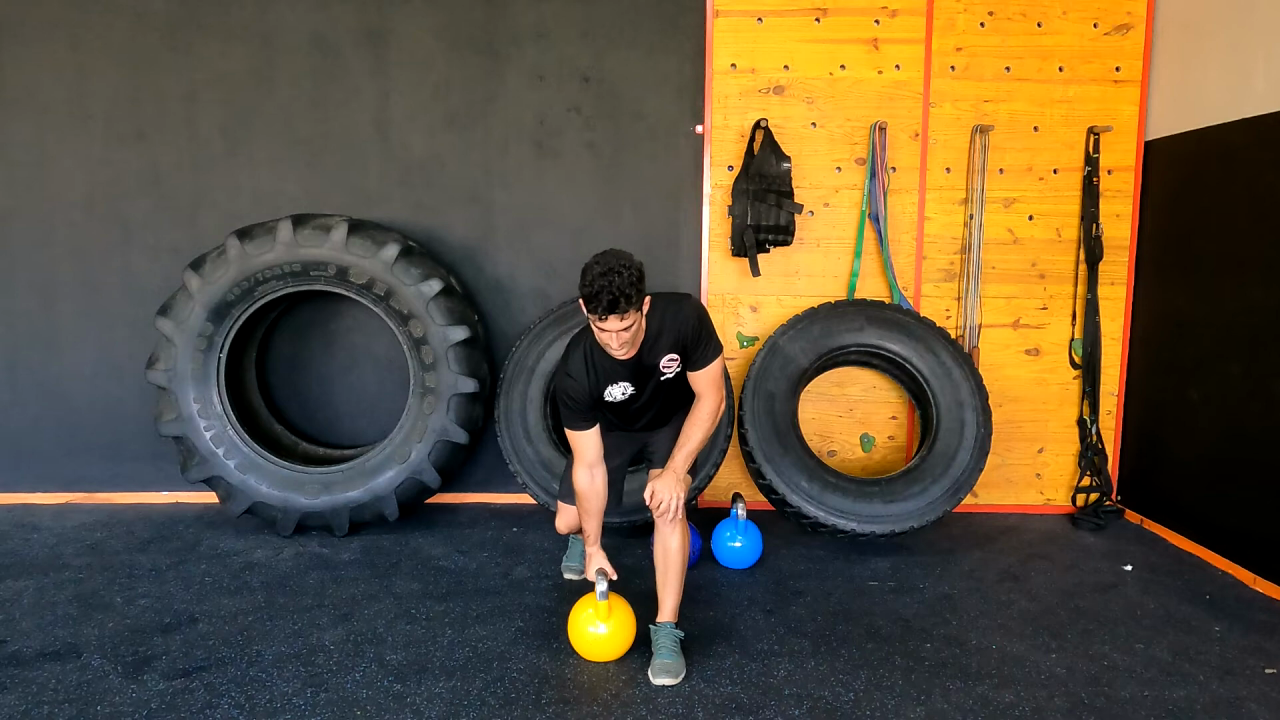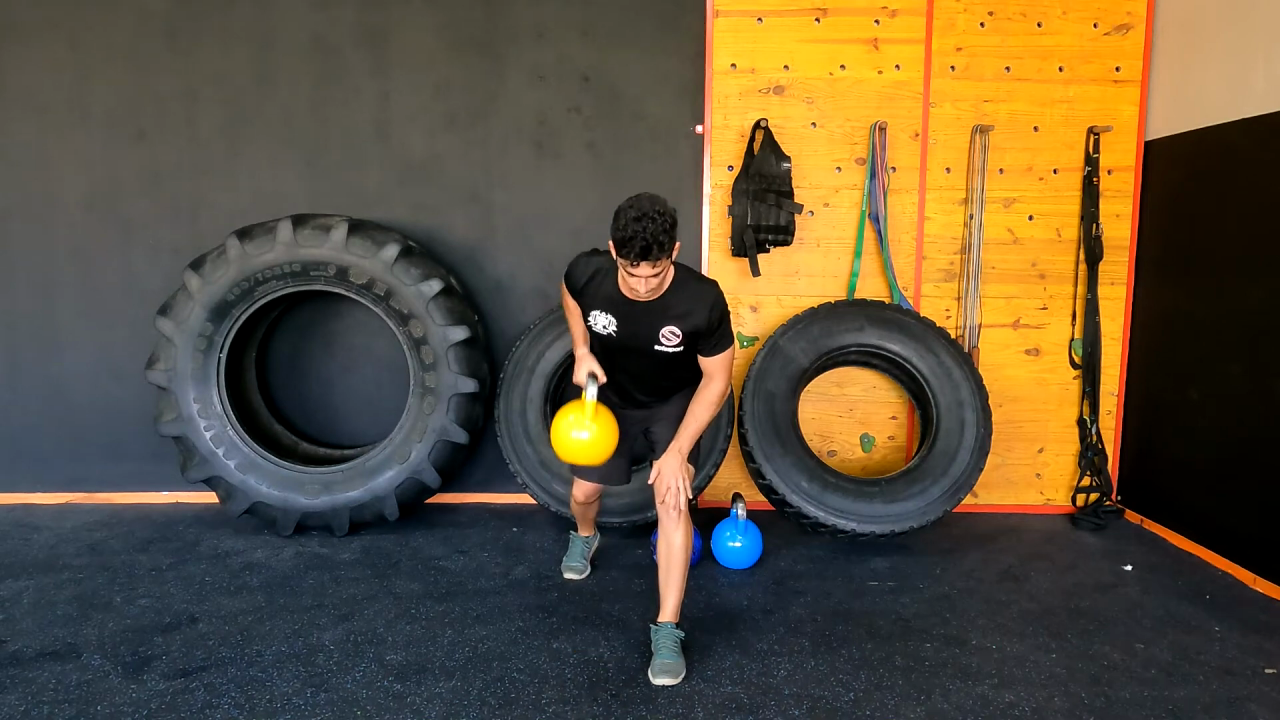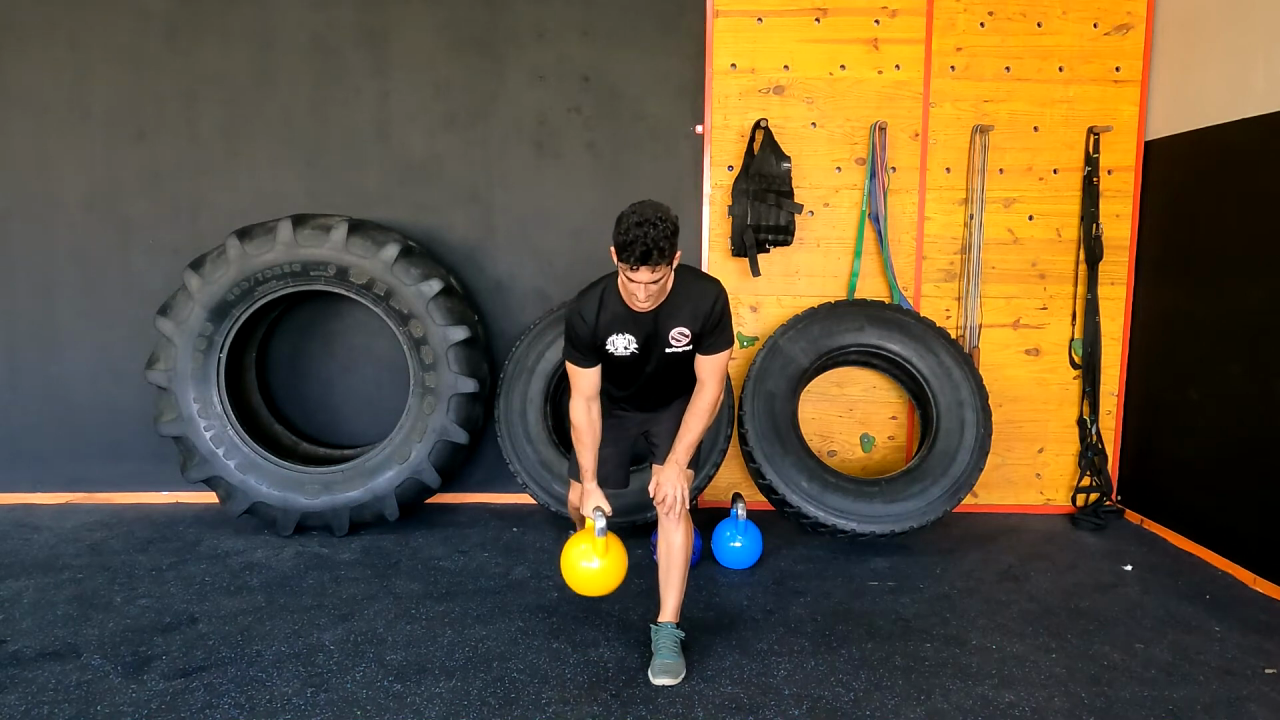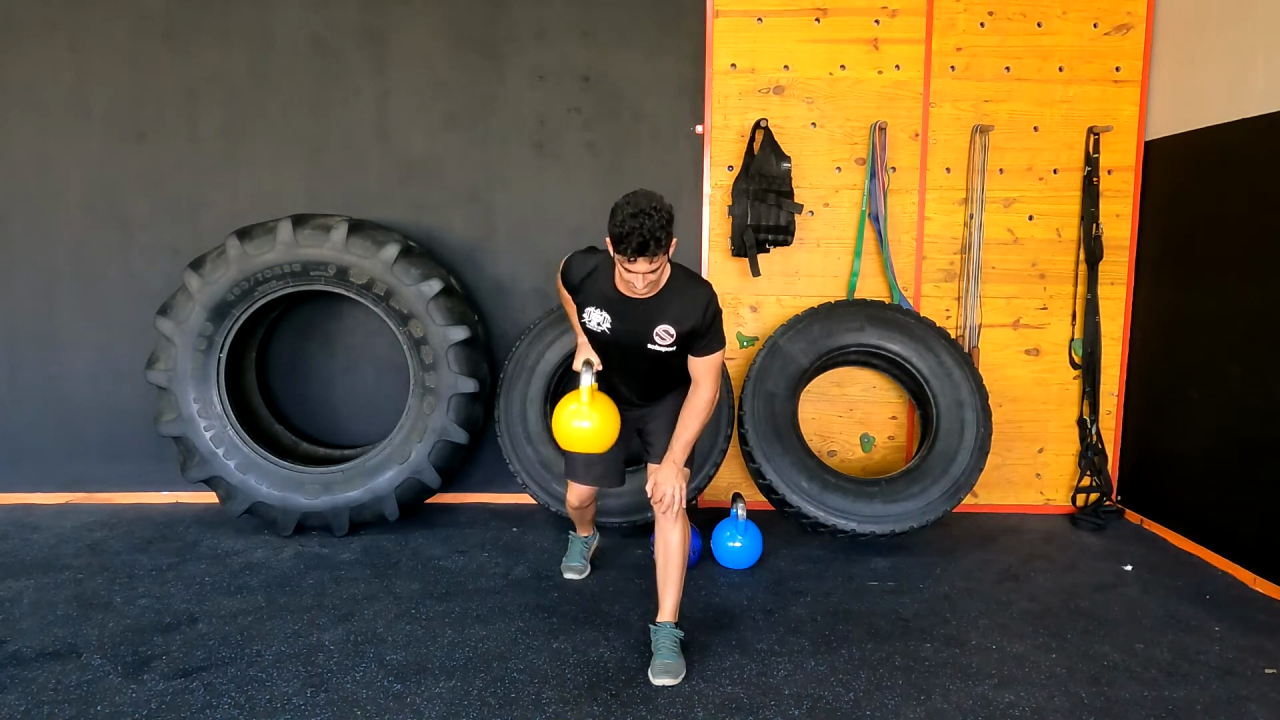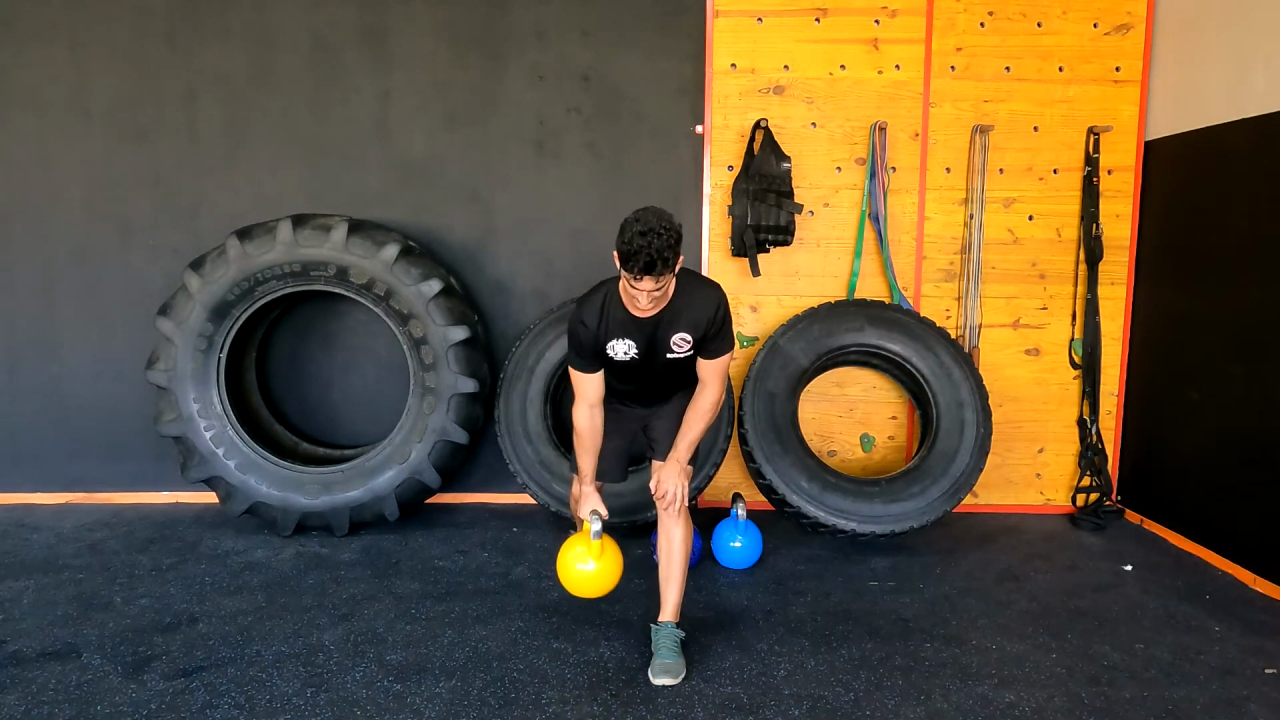
dt=1s
person 1, frame 1
left shoulder: (684, 316)
right shoulder: (575, 370)
left elbow: (711, 396)
right elbow: (589, 465)
left wrist: (675, 470)
right wrist: (594, 549)
left hip: (673, 419)
right hip: (609, 427)
left knee: (667, 506)
right knee: (568, 522)
left ankle: (666, 631)
right ankle: (582, 538)
person 1, frame 2
left shoulder: (702, 300)
right shoulder: (586, 272)
left elbow: (718, 380)
left wrist: (678, 451)
right wrist: (582, 350)
left hip: (674, 401)
right hip: (608, 398)
left knee: (672, 499)
right knee: (584, 492)
left ankle: (666, 630)
right ankle: (585, 535)
person 1, frame 3
left shoulder: (706, 298)
right shoulder: (587, 311)
left elbow: (710, 385)
right elbow: (585, 401)
left wrist: (677, 462)
right wrist: (590, 483)
left hip: (676, 404)
right hip: (613, 405)
left knee: (673, 500)
right knee: (580, 499)
left ankle: (667, 631)
right ankle: (582, 535)
person 1, frame 4
left shoulder: (696, 300)
right shoulder: (584, 270)
left elbow: (705, 386)
left wrist: (674, 461)
right wrist: (582, 339)
left hip: (668, 402)
right hip: (602, 395)
left knee: (669, 500)
right knee: (578, 497)
left ankle: (666, 631)
right ankle: (584, 536)
person 1, frame 5
left shoulder: (707, 302)
right shoulder: (590, 314)
left elbow: (711, 385)
right elbow: (588, 405)
left wrist: (677, 460)
right wrist: (587, 486)
left hip: (675, 401)
right hip: (614, 402)
left knee: (672, 498)
right knee: (581, 493)
left ankle: (667, 631)
